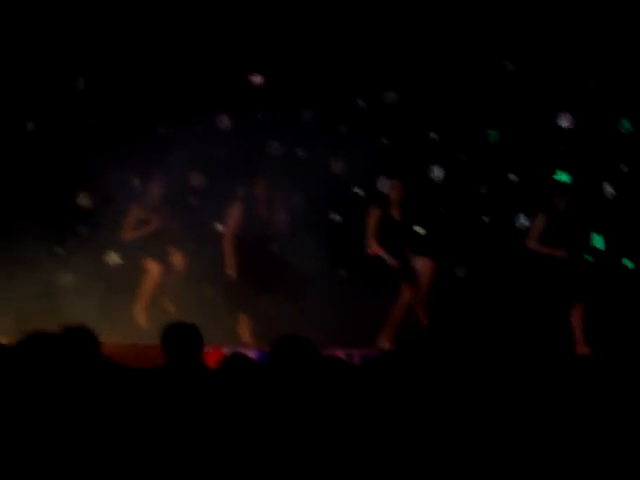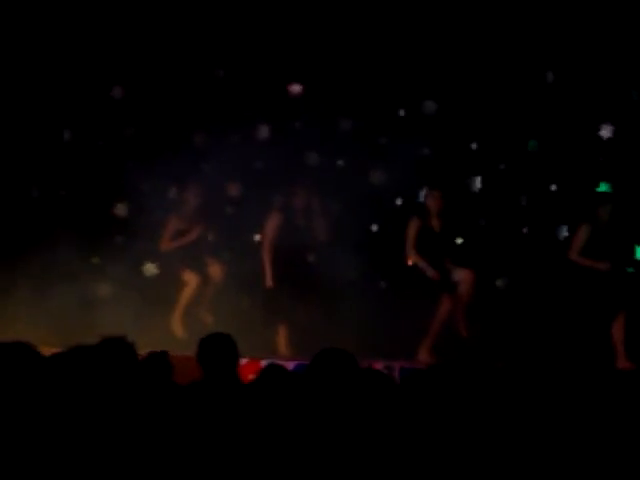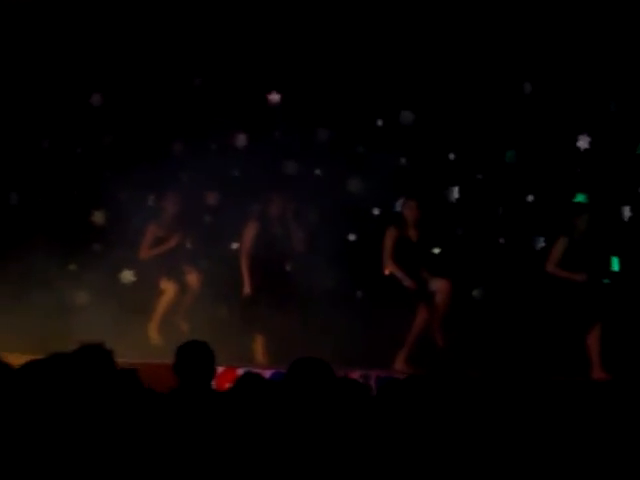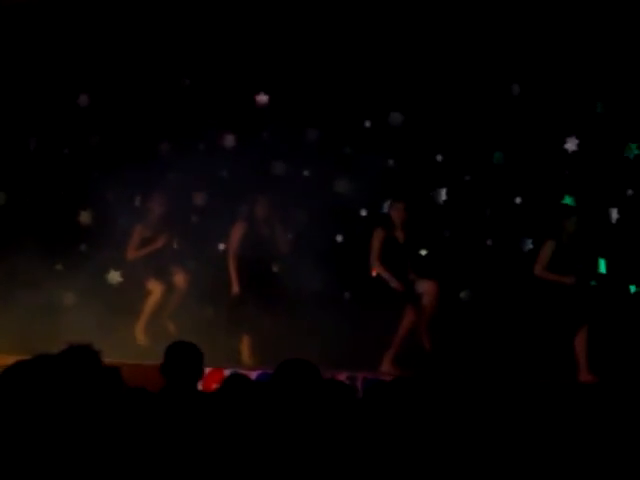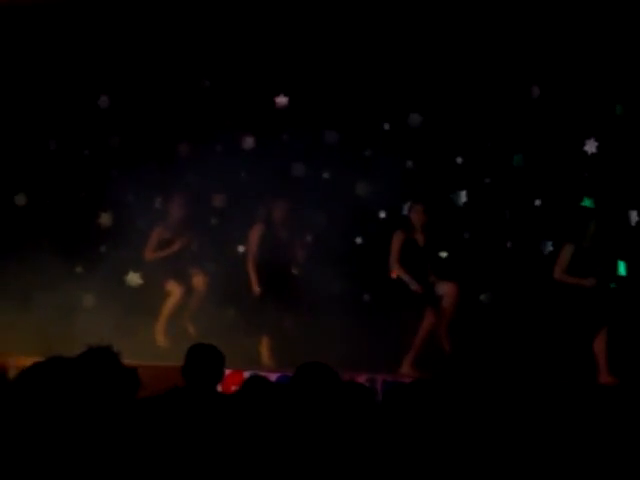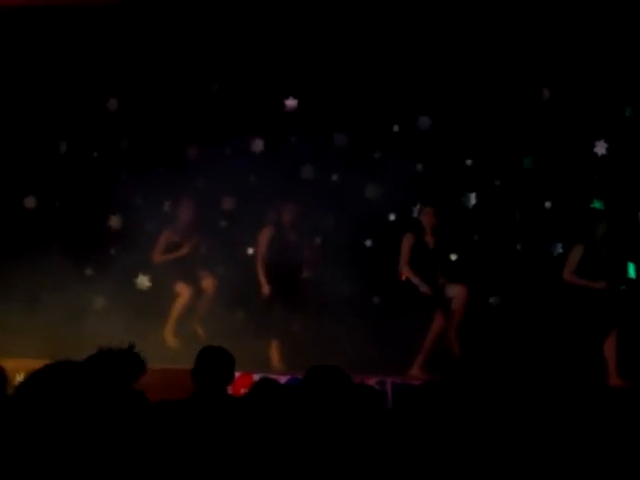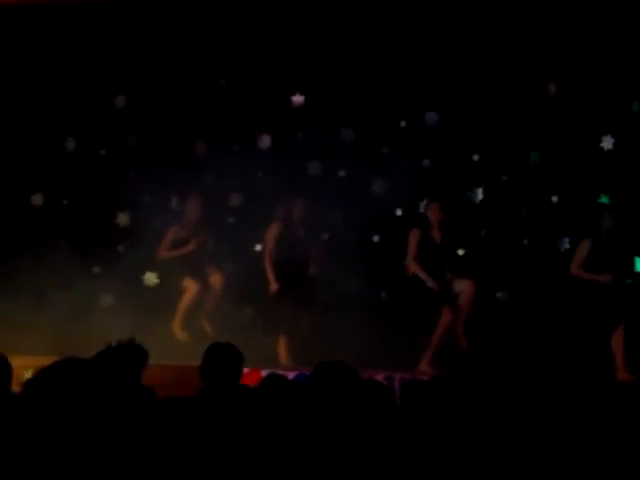
dt=0.2s
person 1, frame 1
left shoulder: (403, 213)
right shoulder: (377, 211)
left elbow: (405, 241)
right elbow: (370, 239)
left wrist: (409, 255)
right wrist: (388, 258)
left hip: (401, 258)
right hip: (382, 259)
left knee: (414, 283)
person 1, frame 2
left shoulder: (443, 224)
right shoulder: (417, 221)
left elbow: (445, 252)
right elbow: (410, 250)
left wrist: (449, 266)
right wrist: (428, 268)
left hip: (440, 269)
right hip: (421, 269)
left knee: (460, 286)
person 1, frame 3
left shoulder: (419, 233)
right shoulder: (394, 231)
left elbow: (421, 261)
right elbow: (387, 260)
left wrist: (425, 275)
right wrist: (405, 278)
left hip: (417, 279)
right hip: (398, 279)
left knee: (440, 291)
person 1, frame 4
left shoulder: (406, 235)
right shoulder: (381, 232)
right elbow: (374, 261)
left wrist: (412, 276)
right wrist: (391, 280)
left hip: (404, 280)
right hip: (385, 281)
left knee: (430, 288)
person 1, frame 5
left shoulder: (427, 237)
right shoulder: (401, 235)
right elbow: (393, 263)
left wrist: (432, 278)
right wrist: (411, 282)
left hip: (424, 283)
right hip: (405, 283)
left knee: (452, 289)
person 1, frame 6
left shoulder: (436, 240)
right shoulder: (411, 237)
right elbow: (403, 266)
left wrist: (442, 280)
right wrist: (420, 284)
left hip: (434, 285)
right hip: (414, 286)
left knee: (462, 291)
person 1, frame 7
left shoulder: (443, 235)
right shoulder: (418, 232)
left elbow: (444, 262)
right elbow: (410, 261)
left wrist: (449, 275)
right wrist: (428, 279)
left hip: (442, 280)
right hip: (423, 281)
left knee: (463, 294)
person 2, frame 1
left shoulder: (269, 208)
right shoulder: (240, 206)
left elbow: (278, 231)
right elbow: (229, 235)
left wrist: (278, 208)
right wrist: (230, 263)
left hip: (262, 259)
right hip: (244, 258)
right knee: (246, 291)
right ankle: (245, 327)
person 2, frame 2
left shoulder: (308, 218)
right shoulder: (278, 216)
left elbow: (322, 237)
right elbow: (267, 245)
left wrist: (316, 213)
right wrist: (268, 273)
left hip: (301, 269)
right hip: (282, 269)
right knee: (286, 302)
right ankle: (283, 339)
person 2, frame 3
left shoulder: (285, 227)
right shoulder: (256, 225)
left elbow: (299, 247)
right elbow: (245, 254)
left wrist: (291, 222)
right wrist: (247, 281)
left hip: (277, 277)
right hip: (260, 277)
right knee: (265, 310)
right ankle: (260, 348)
person 2, frame 4
left shoulder: (271, 228)
right shoulder: (243, 226)
left elbow: (283, 250)
right elbow: (232, 255)
left wrist: (277, 225)
right wrist: (235, 282)
left hip: (265, 278)
right hip: (247, 278)
right knee: (252, 311)
right ankle: (246, 349)
person 2, frame 5
left shoulder: (289, 232)
right shoulder: (260, 229)
left elbow: (298, 259)
right elbow: (251, 258)
right wrist: (255, 282)
left hip: (284, 280)
right hip: (266, 280)
right knee: (271, 312)
right ankle: (266, 351)
person 2, frame 6
left shoulder: (298, 235)
right shoulder: (270, 232)
left elbow: (303, 260)
right elbow: (260, 260)
right wrist: (264, 284)
left hip: (293, 283)
right hip: (275, 282)
right knee: (281, 314)
right ankle: (275, 353)
person 2, frame 7
left shoulder: (305, 231)
right shoulder: (278, 227)
left elbow: (312, 256)
right elbow: (267, 256)
right wrist: (272, 280)
left hip: (301, 279)
right hip: (284, 279)
right knee: (288, 310)
right ankle: (283, 348)
person 3, frame 1
left shoulder: (567, 220)
right shoulder: (544, 217)
left elbow: (570, 244)
right elbow: (531, 243)
right wrist: (555, 252)
left hip: (564, 268)
right hip: (548, 268)
left knee: (576, 302)
left ankle: (580, 344)
person 3, frame 2
left shoulder: (610, 231)
right shoulder: (587, 228)
left elbow: (612, 256)
right elbow: (573, 255)
right wrist: (597, 265)
left hip: (606, 280)
right hip: (590, 280)
left knee: (618, 314)
left ankle: (621, 358)
person 3, frame 3
left shoulder: (587, 243)
right shoulder: (565, 240)
left elbow: (589, 268)
right elbow: (550, 267)
right wrist: (574, 277)
left hip: (583, 292)
right hip: (567, 292)
left knee: (594, 325)
left ankle: (596, 369)
person 3, frame 4
left shoulder: (574, 245)
right shoulder: (553, 243)
left elbow: (576, 270)
right elbow: (538, 270)
right wrist: (563, 279)
left hip: (570, 295)
right hip: (555, 295)
left knee: (581, 327)
left ankle: (583, 371)
person 3, frame 5
left shoulder: (595, 248)
right shoulder: (571, 247)
left elbow: (598, 273)
right elbow: (557, 274)
right wrist: (583, 282)
left hip: (591, 297)
right hip: (574, 298)
left knee: (600, 330)
left ankle: (603, 373)
person 3, frame 6
left shoulder: (605, 250)
right shoulder: (581, 248)
left elbow: (608, 275)
right elbow: (567, 275)
right wrist: (592, 284)
left hip: (601, 300)
right hip: (584, 300)
left knee: (610, 332)
left ankle: (613, 376)
person 3, frame 7
left shoulder: (611, 243)
right shoulder: (589, 242)
right elbow: (574, 269)
right wrist: (599, 278)
left hip: (608, 293)
right hip: (592, 294)
left knee: (618, 326)
left ankle: (621, 370)
person 4, frame 1
left shoulder: (163, 209)
right shoulder: (138, 209)
left elbow: (170, 231)
right elbow: (125, 236)
right wrist: (149, 228)
left hip: (159, 244)
right hip: (140, 247)
left knee: (179, 261)
right knee: (157, 270)
left ankle: (167, 296)
right ankle: (140, 307)
person 4, frame 2
left shoulder: (198, 217)
right shoulder: (176, 219)
left elbow: (202, 240)
right elbow: (164, 246)
right wrist: (188, 237)
left hip: (195, 254)
right hip: (178, 257)
left knee: (217, 272)
right knee: (194, 280)
left ankle: (203, 307)
right ankle: (176, 318)
person 4, frame 3
left shoulder: (177, 225)
right shoulder: (154, 227)
left elbow: (181, 248)
right elbow: (143, 255)
right wrist: (168, 245)
left hip: (173, 261)
right hip: (156, 265)
left knee: (195, 280)
right knee: (172, 289)
left ankle: (181, 315)
right ankle: (153, 326)
person 4, frame 4
left shoulder: (164, 226)
right shoulder: (141, 228)
left elbow: (168, 248)
right elbow: (130, 255)
right wrist: (155, 245)
left hip: (160, 262)
right hip: (143, 266)
left knee: (182, 280)
right knee: (159, 289)
left ankle: (167, 316)
right ankle: (140, 326)
person 4, frame 5
left shoulder: (184, 228)
right shoulder: (160, 230)
left elbow: (188, 250)
right elbow: (147, 256)
right wrist: (173, 248)
left hip: (180, 264)
right hip: (162, 267)
left knee: (201, 282)
right knee: (178, 291)
left ankle: (187, 318)
right ankle: (159, 328)
person 4, frame 6
left shoulder: (193, 232)
right shoulder: (169, 233)
left elbow: (196, 253)
right elbow: (156, 258)
right wrist: (180, 252)
left hip: (189, 267)
right hip: (171, 269)
left knee: (211, 284)
right knee: (187, 292)
left ankle: (197, 321)
right ankle: (169, 329)
person 4, frame 7
left shoulder: (201, 229)
right shoulder: (176, 229)
right elbow: (161, 254)
right wrist: (186, 249)
left hip: (196, 263)
right hip: (179, 266)
left knee: (218, 280)
right knee: (194, 287)
left ankle: (204, 317)
right ankle: (177, 323)
